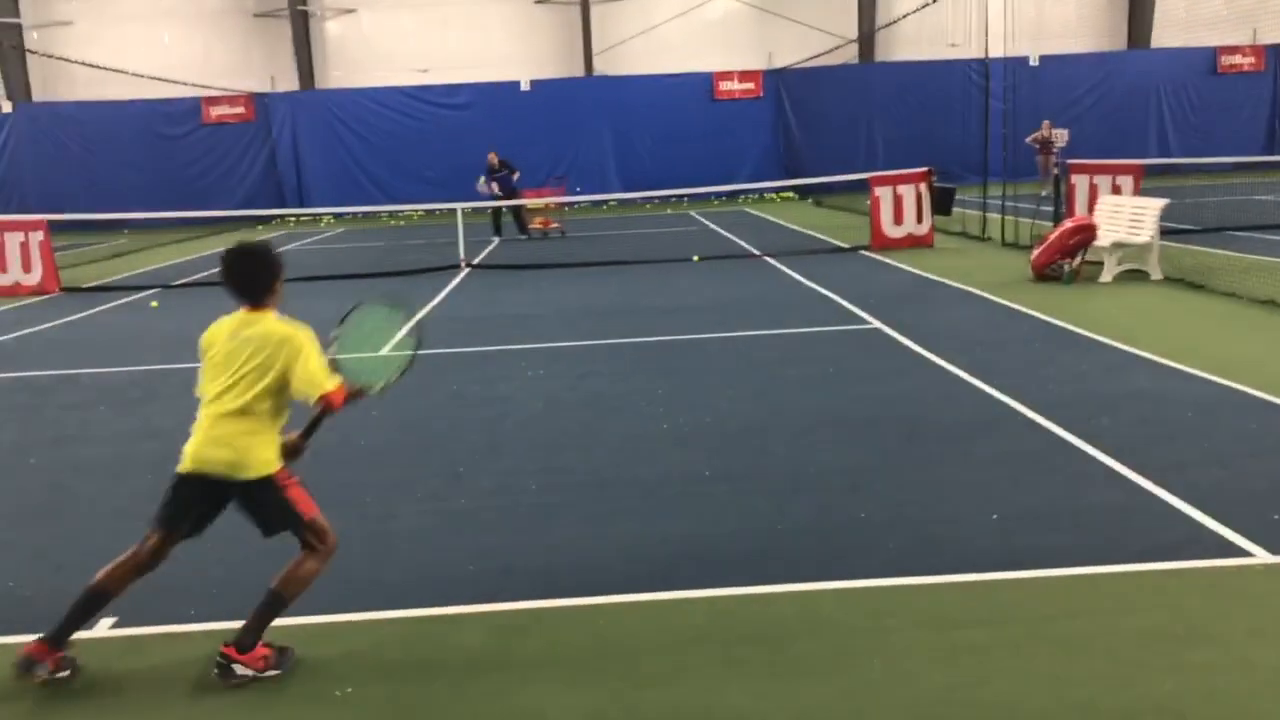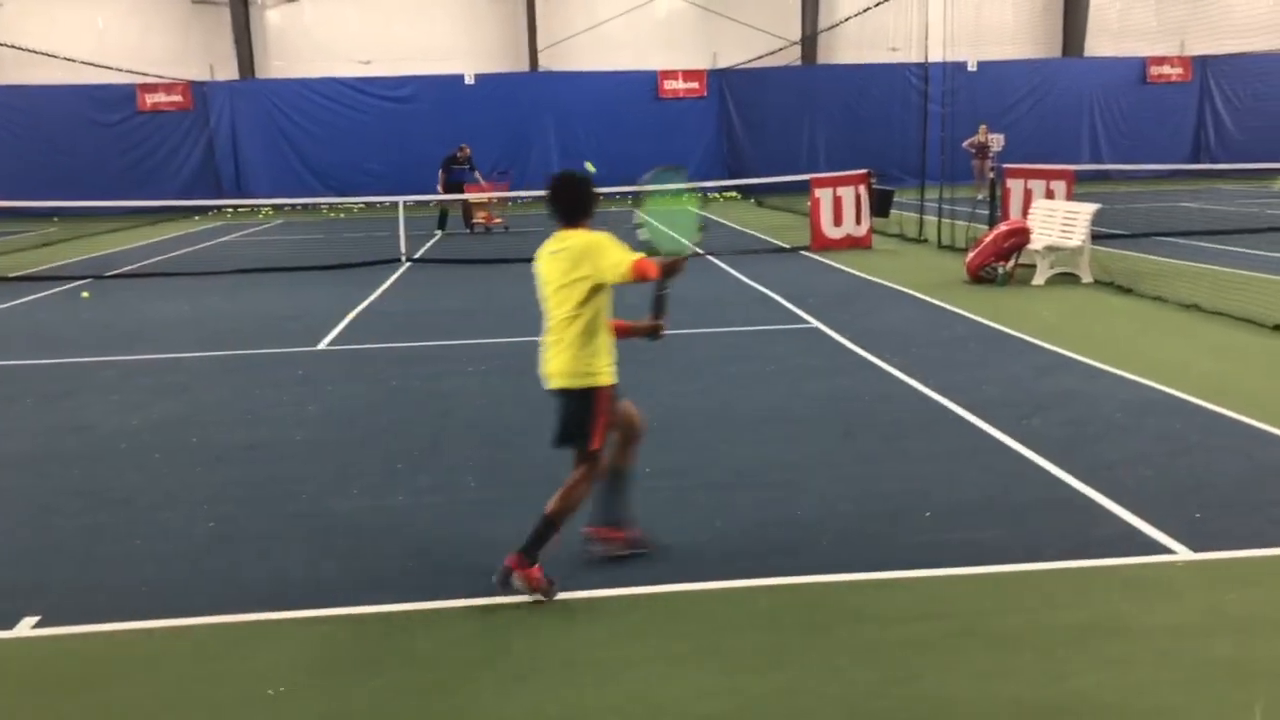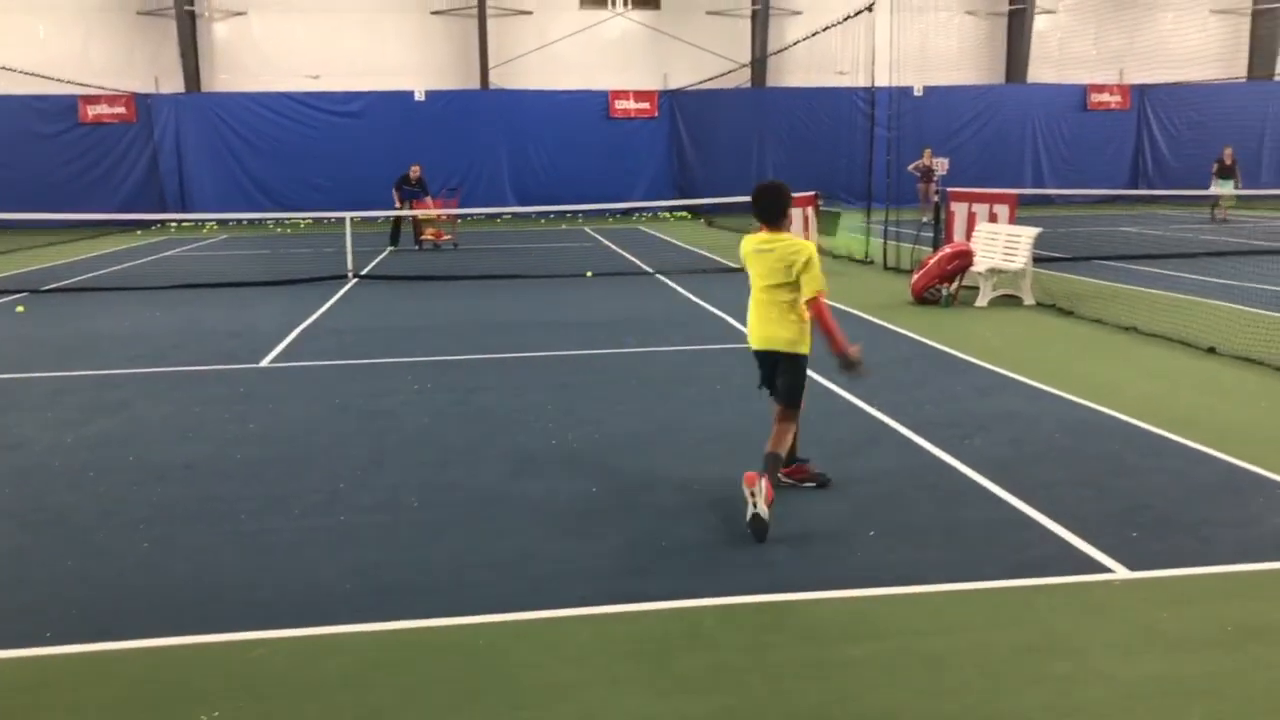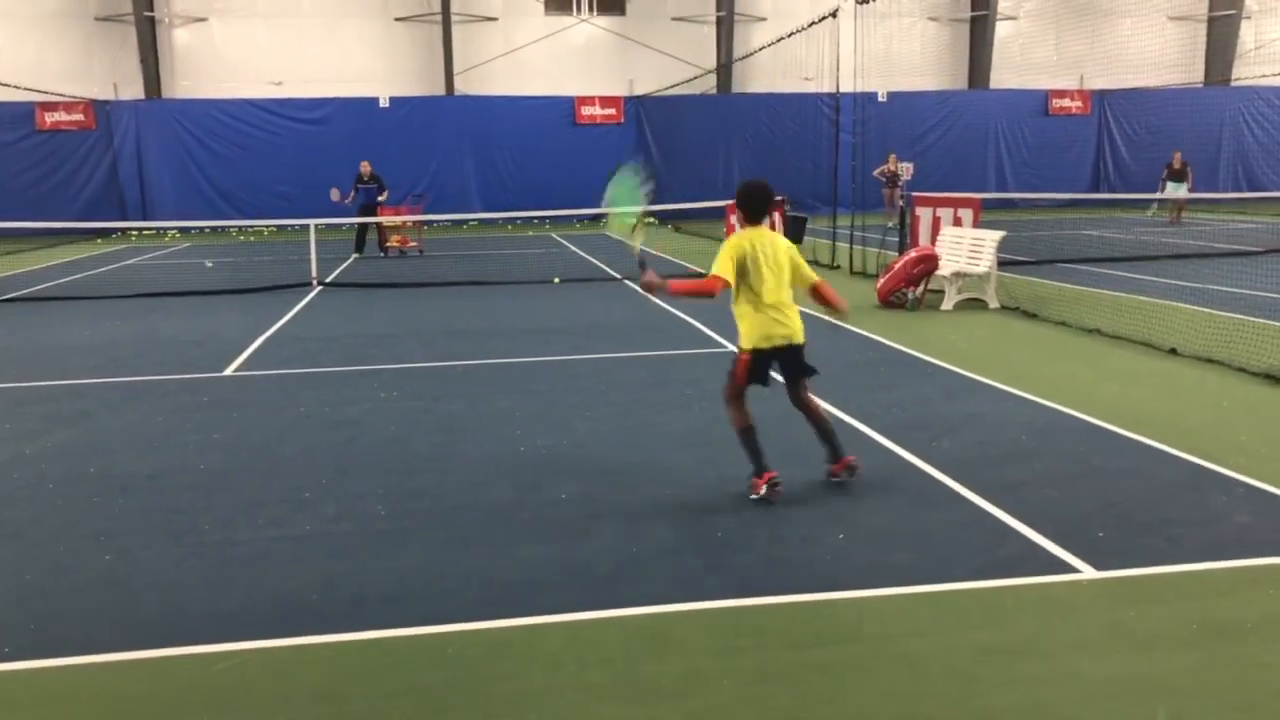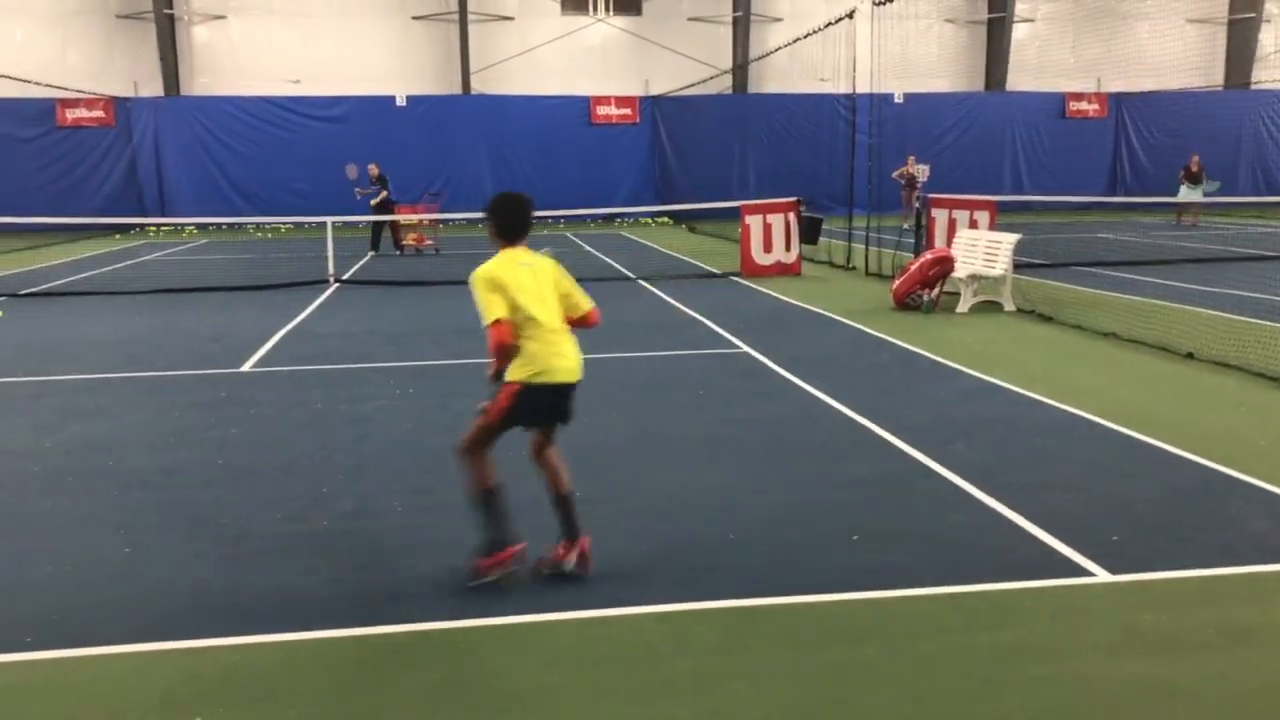
dt=0.7s
person 1, frame 1
left shoulder: (213, 335)
right shoulder: (294, 336)
right elbow: (330, 401)
right wrist: (347, 391)
left hip: (200, 456)
right hip: (254, 463)
left knee: (149, 552)
right knee: (320, 546)
left ankle: (50, 647)
right ankle: (244, 649)
person 1, frame 2
left shoulder: (545, 254)
right shoulder: (597, 244)
right elbow: (642, 270)
left wrist: (636, 328)
right wrist: (667, 267)
left hip: (561, 367)
right hip: (586, 372)
left knee: (630, 424)
right knee: (588, 467)
left ankle: (611, 526)
right ankle: (522, 563)
person 1, frame 3
left shoulder: (751, 246)
right shoulder: (803, 249)
right elbow: (814, 304)
right wrist: (842, 349)
left hip: (759, 339)
right hip: (788, 343)
left knee: (790, 407)
right knee: (786, 419)
left ankle: (791, 464)
right ankle: (763, 481)
person 1, frame 4
left shoulder: (734, 245)
right shoulder: (783, 244)
left elbow: (713, 287)
right elbow: (816, 287)
left wrist: (664, 286)
right wrist: (839, 306)
left hip: (759, 338)
right hip: (792, 333)
left knee: (734, 398)
right knee: (800, 395)
left ankle: (762, 474)
right ankle: (840, 460)
person 1, frame 5
left shoulder: (486, 274)
right shoulder: (549, 266)
left elbow: (502, 339)
right elbow: (589, 317)
left wrist: (497, 368)
left hip: (534, 372)
right hip: (569, 365)
left knee: (472, 449)
right knee: (543, 448)
left ankle: (501, 544)
right ankle: (572, 543)
